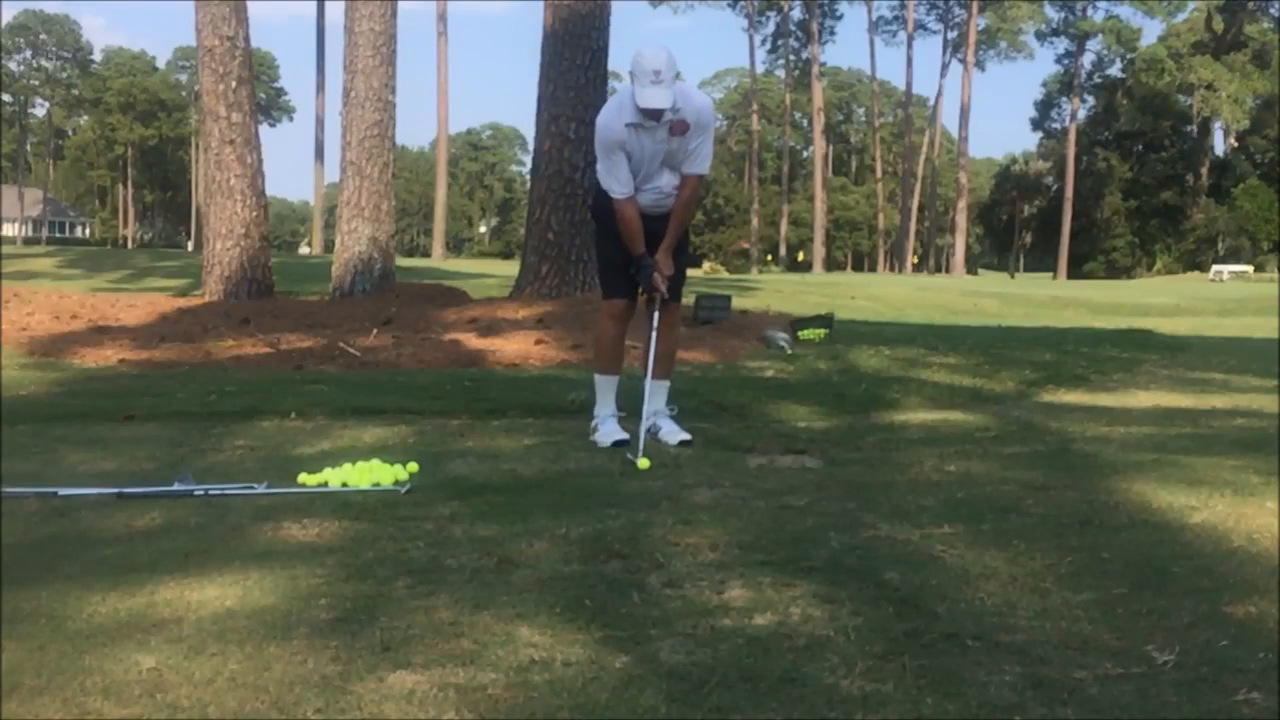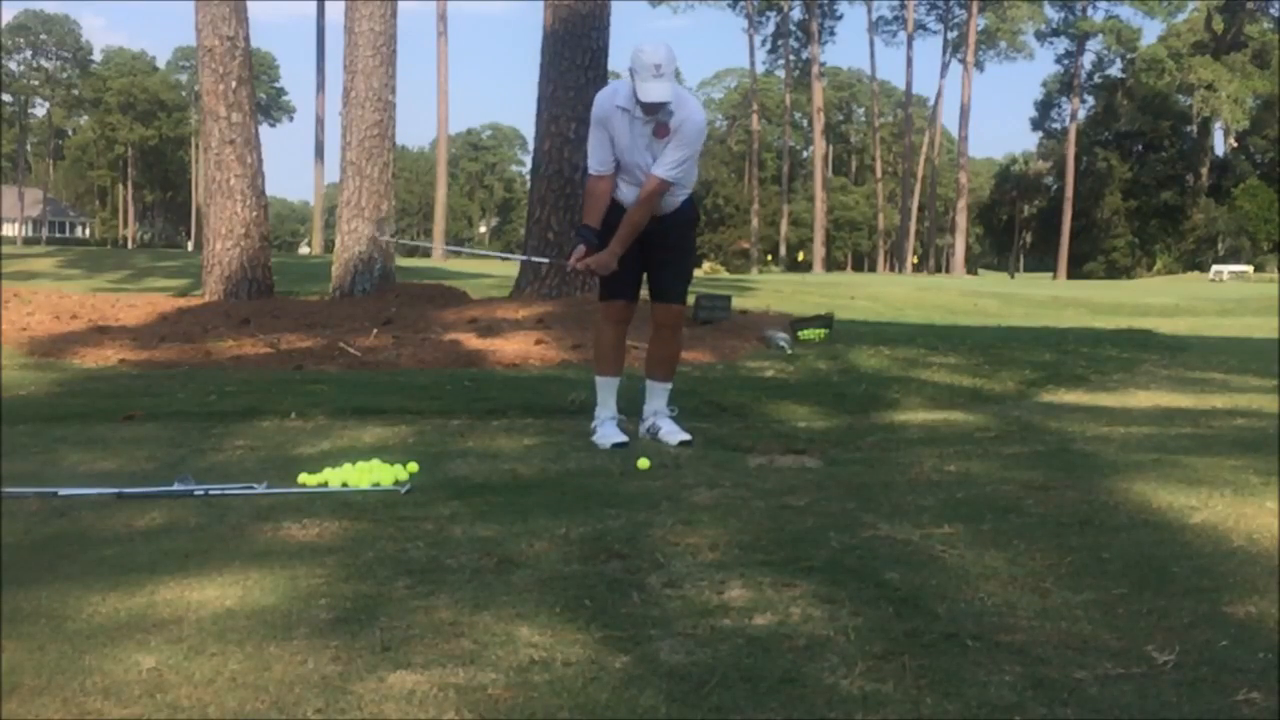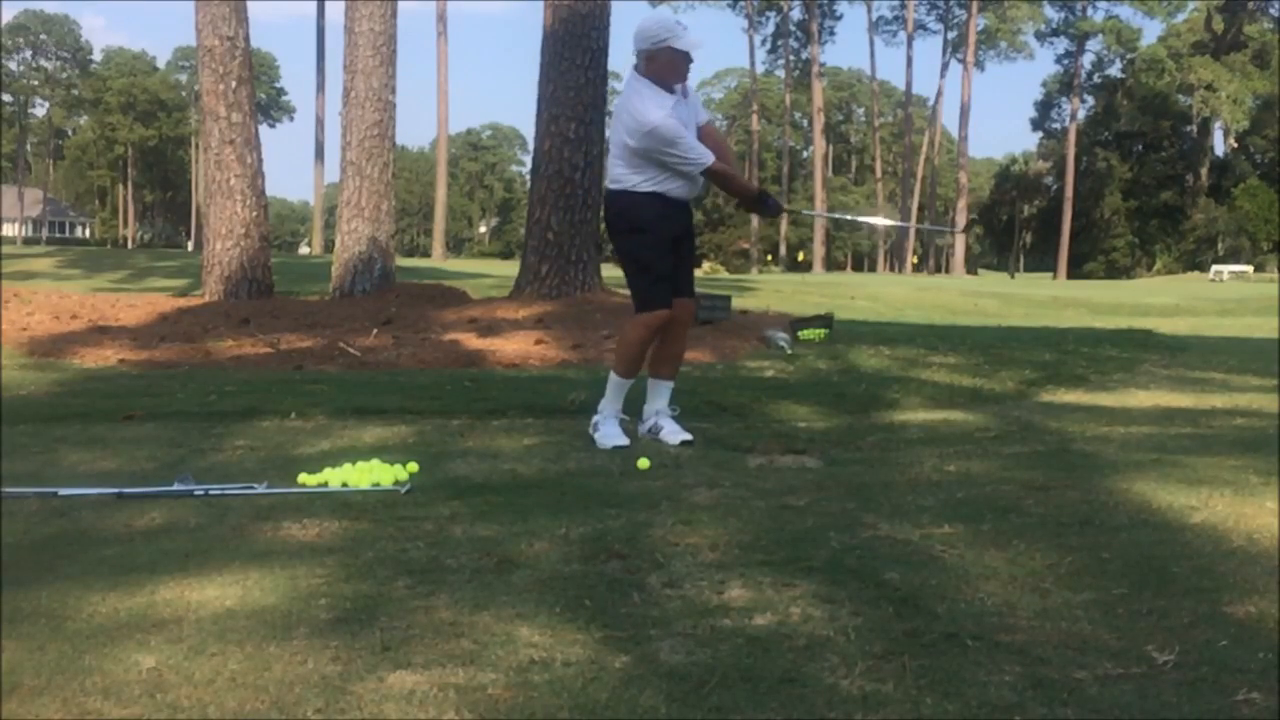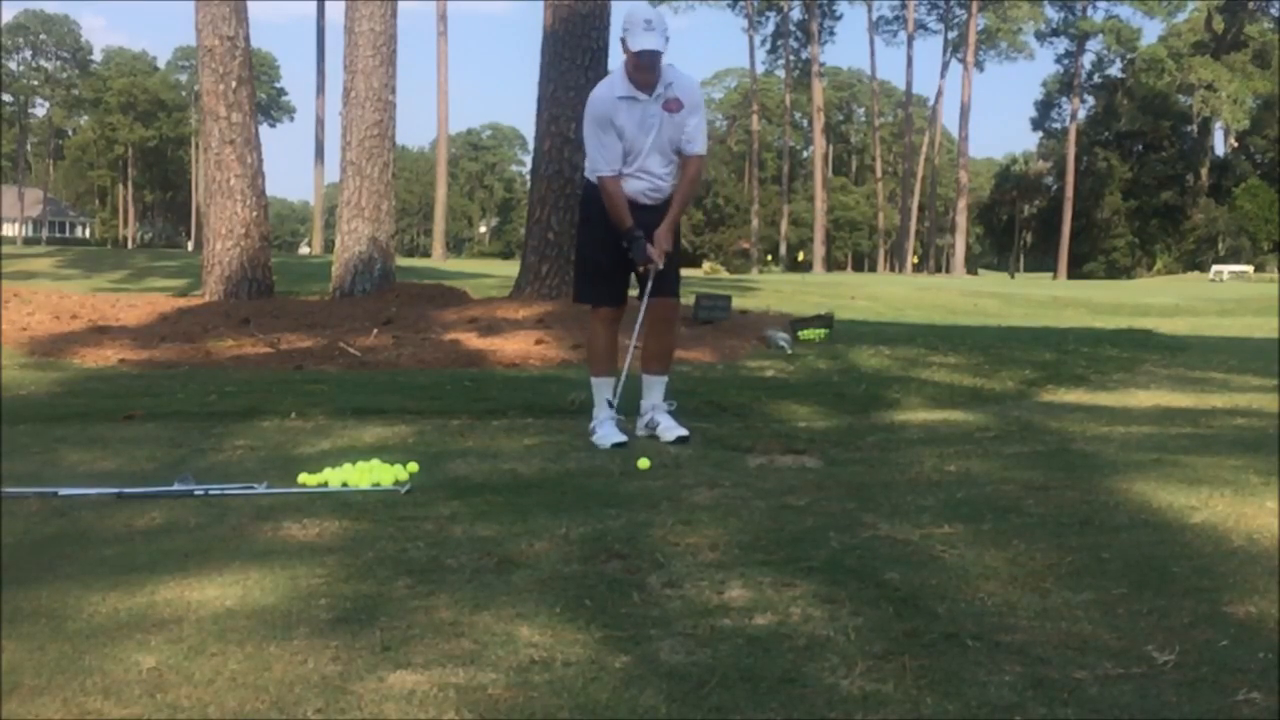
dt=0.7s
person 1, frame 1
left shoulder: (699, 108)
right shoulder: (611, 121)
left elbow: (691, 185)
right elbow: (623, 200)
left wrist: (666, 252)
right wrist: (642, 263)
left hip: (671, 214)
right hip: (618, 212)
left knee: (668, 310)
right knee: (617, 307)
left ankle: (656, 413)
right ankle: (605, 414)
person 1, frame 2
left shoulder: (690, 116)
right shoulder: (606, 104)
left elbow: (653, 191)
right elbow: (600, 177)
left wrist: (613, 252)
right wrist: (587, 236)
left hip: (673, 217)
right hip: (619, 211)
left knee: (670, 315)
right knee: (615, 310)
left ankle: (656, 414)
right ankle: (605, 416)
person 1, frame 3
left shoulder: (672, 80)
right shoulder: (650, 117)
left elbow: (708, 133)
right elbow: (712, 169)
left wrist: (744, 192)
right wrist: (758, 198)
left hip: (673, 209)
right hip: (639, 213)
left knee: (682, 311)
right knee: (655, 313)
left ankle: (656, 413)
right ankle: (607, 414)
person 1, frame 4
left shoulder: (687, 91)
right shoulder: (603, 100)
left elbow: (693, 162)
right elbow: (608, 178)
left wrist: (667, 227)
right wrist: (632, 238)
left hip: (661, 209)
right hip: (608, 210)
left knee: (665, 307)
right knee: (606, 310)
left ankle: (653, 409)
right ankle: (603, 416)
